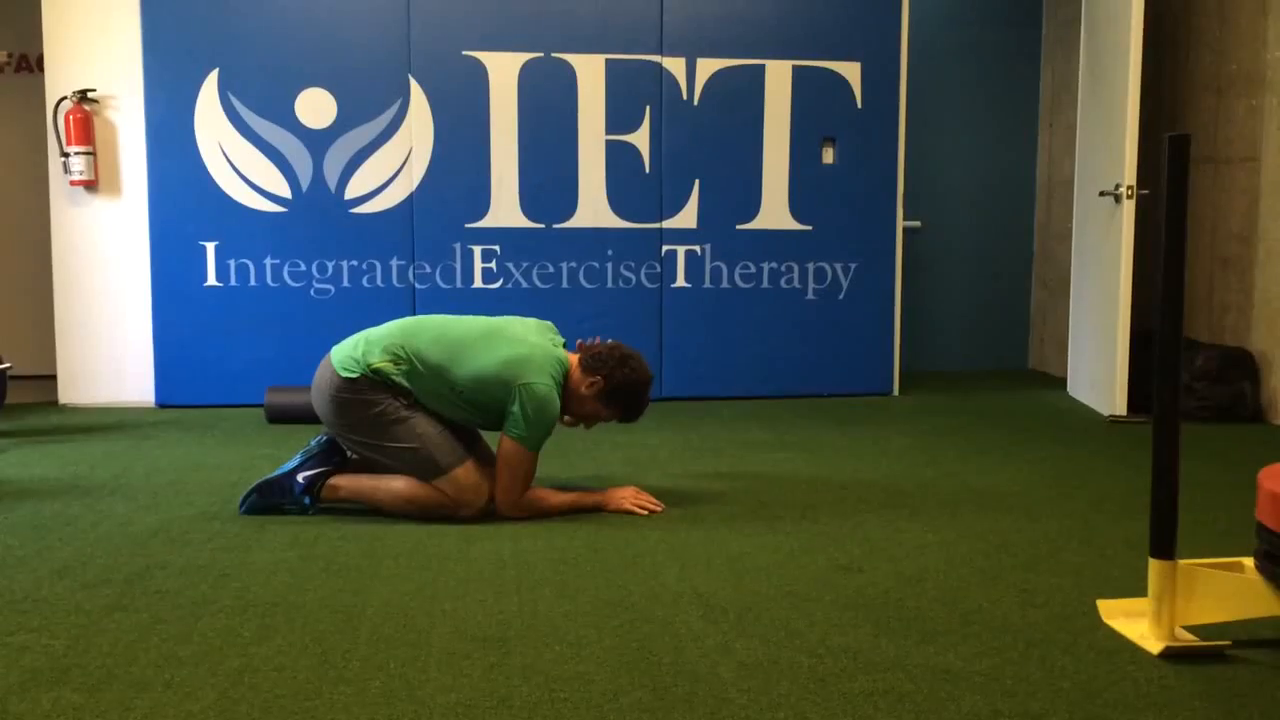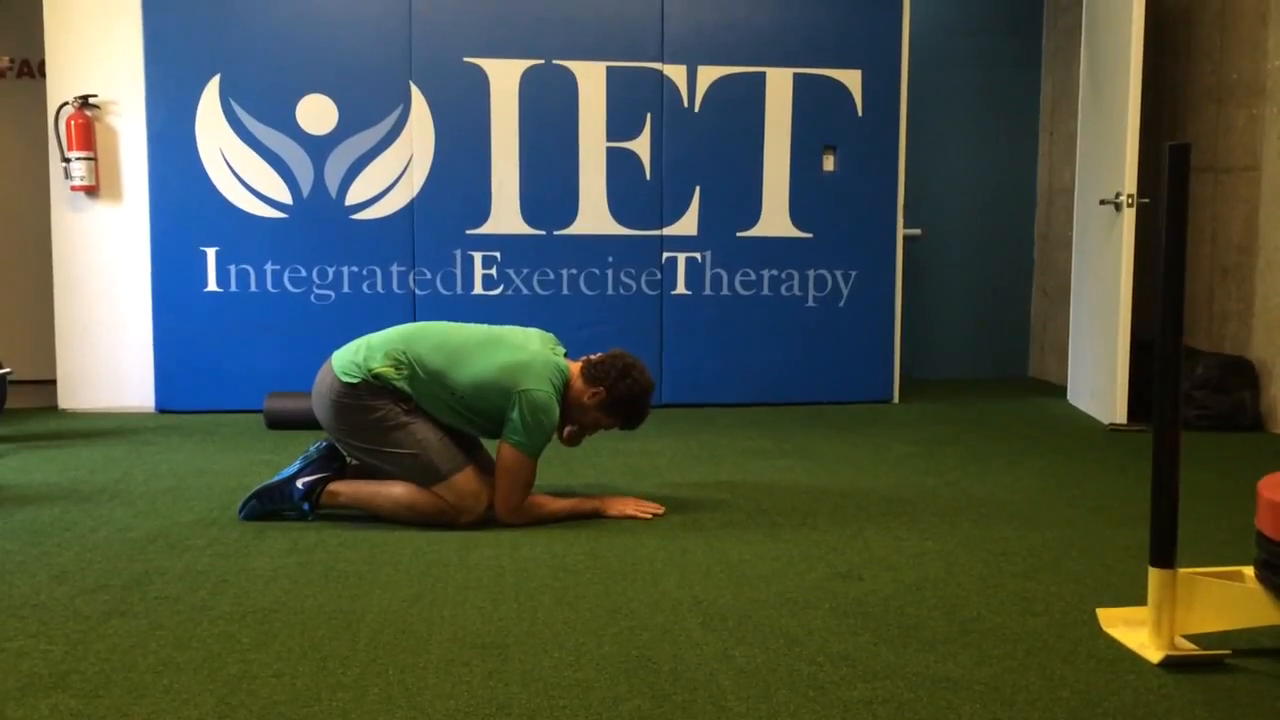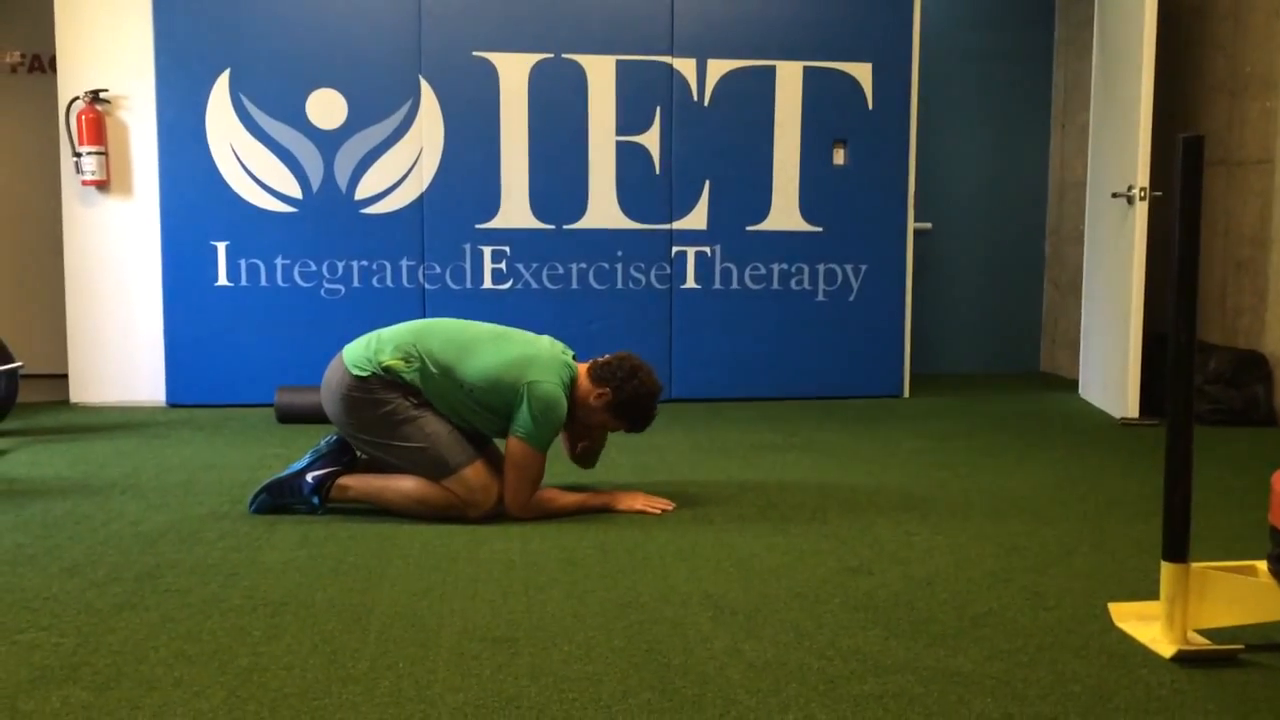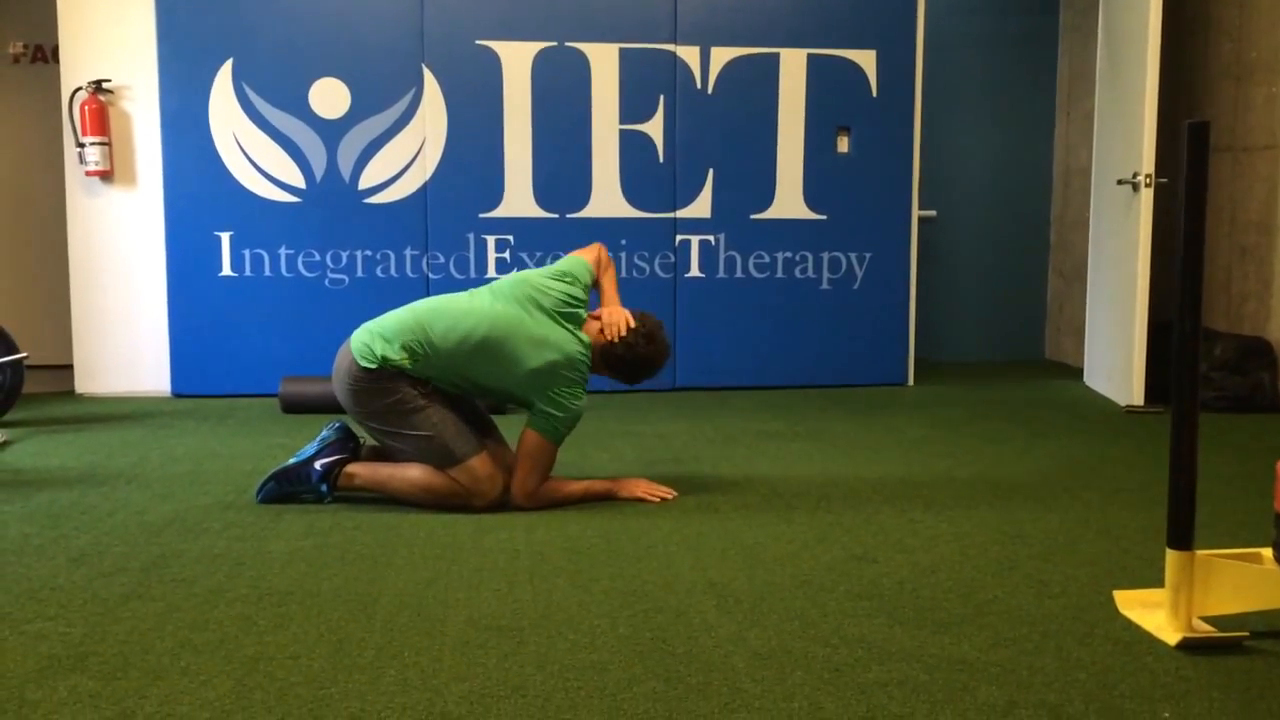
dt=0.7s
person 1, frame 1
left shoulder: (548, 337)
right shoulder: (539, 389)
left elbow: (566, 414)
right elbow: (511, 501)
left wrist: (586, 358)
right wrist: (602, 499)
left hip: (364, 367)
right hip: (353, 385)
left knee: (486, 474)
right knee: (471, 496)
left ankle: (344, 458)
right ankle: (317, 485)
person 1, frame 2
left shoulder: (550, 348)
right shoulder: (537, 395)
left elbow: (567, 437)
right elbow: (510, 508)
left wrist: (578, 425)
right wrist: (600, 505)
left hip: (364, 372)
right hip: (354, 390)
left knee: (484, 481)
right knee: (469, 503)
left ankle: (342, 464)
right ankle: (317, 491)
person 1, frame 3
left shoulder: (559, 355)
right shoulder: (546, 391)
left elbow: (584, 460)
right elbow: (519, 502)
left wrist: (596, 426)
right wrist: (610, 500)
left hip: (371, 367)
right hip: (364, 385)
left knee: (494, 474)
right knee: (480, 497)
left ankle: (350, 460)
right ankle: (327, 485)
person 1, frame 4
left shoulder: (564, 288)
right shoulder: (565, 388)
left elbow: (599, 253)
right elbow: (524, 492)
left wrist: (612, 303)
right wrist: (614, 487)
left hip: (380, 348)
right hip: (374, 372)
left knee: (499, 465)
right knee: (485, 488)
left ankle: (355, 450)
right ankle: (335, 472)
